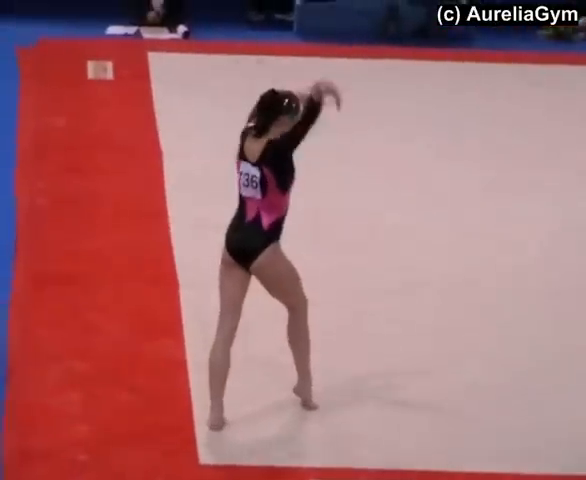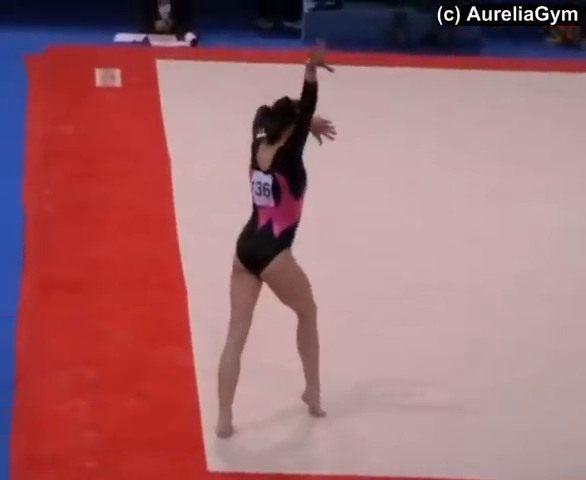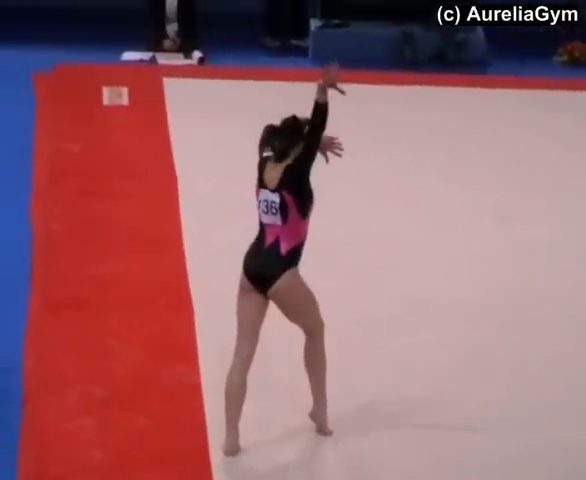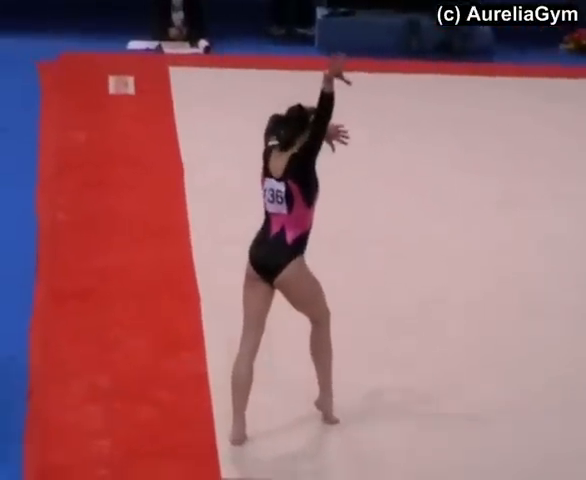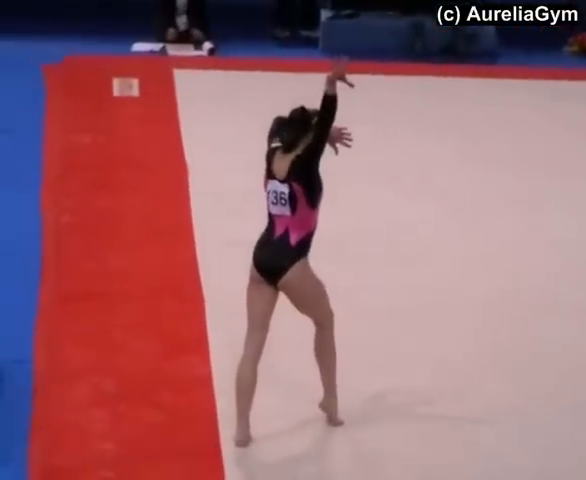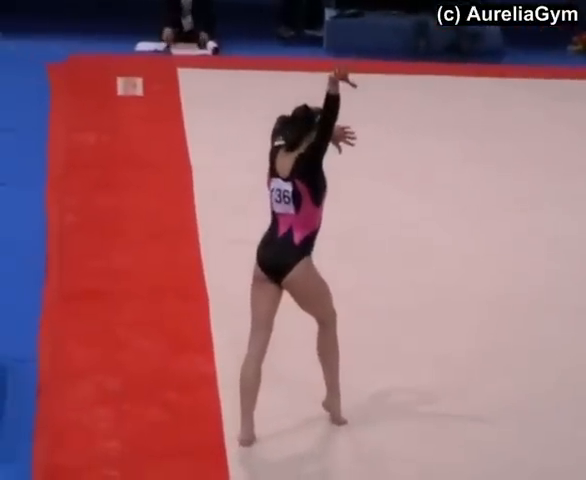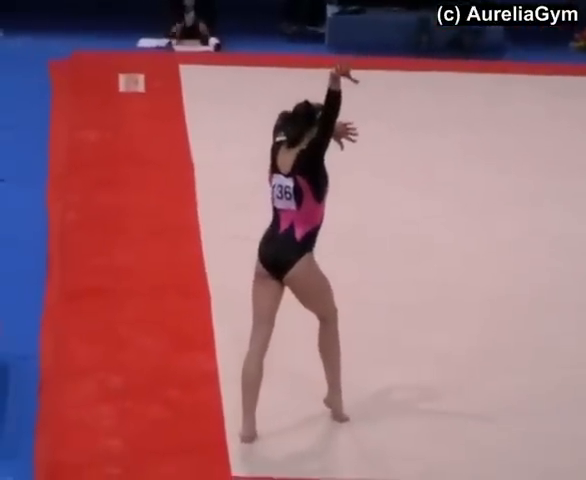
dt=0.3s
person 1, frame 1
left shoulder: (247, 138)
right shoulder: (277, 151)
left elbow: (266, 114)
right elbow: (301, 127)
left wrist: (306, 100)
right wrist: (316, 98)
left hip: (234, 241)
right hip: (262, 247)
left knee: (225, 329)
right knee: (298, 308)
left ankle: (216, 413)
right ankle: (304, 388)
person 1, frame 2
left shoulder: (258, 148)
right shoulder: (288, 156)
left elbow: (265, 114)
right elbow: (303, 118)
left wrist: (308, 122)
right wrist: (311, 72)
left hip: (245, 249)
right hip: (273, 254)
left knee: (235, 335)
right knee: (307, 313)
left ankle: (224, 418)
right ankle: (313, 393)
person 1, frame 3
left shoulder: (265, 166)
right shoulder: (296, 174)
left elbow: (272, 133)
right elbow: (314, 137)
left wrist: (315, 140)
right wrist: (323, 92)
left hip: (252, 266)
right hip: (280, 272)
left knee: (242, 353)
right knee: (315, 331)
left ankle: (231, 437)
right ankle: (320, 411)
person 1, frame 4
left shoulder: (270, 155)
right shoulder: (301, 163)
left elbow: (279, 123)
right elbow: (320, 125)
left wrist: (321, 129)
right wrist: (329, 81)
left hip: (258, 255)
right hip: (286, 261)
left knee: (249, 342)
right knee: (321, 319)
left ankle: (238, 426)
right ankle: (326, 400)
person 1, frame 5
left shoulder: (273, 158)
right shoulder: (304, 165)
left elbow: (289, 127)
right elbow: (323, 129)
left wrist: (324, 134)
right wrist: (332, 85)
left hip: (262, 258)
right hip: (289, 263)
left knee: (253, 345)
right knee: (324, 322)
left ankle: (242, 428)
right ankle: (330, 402)
person 1, frame 6
left shoulder: (276, 156)
right shoulder: (308, 163)
left elbow: (286, 127)
right elbow: (325, 129)
left wrist: (329, 132)
right wrist: (334, 87)
left hip: (266, 256)
right hip: (293, 261)
left knee: (256, 343)
right knee: (327, 320)
left ankle: (246, 427)
right ankle: (333, 401)
person 1, frame 7
left shoulder: (278, 151)
right shoulder: (310, 159)
left elbow: (292, 123)
right elbow: (325, 124)
left wrist: (330, 130)
right wrist: (335, 83)
left hip: (267, 252)
right hip: (295, 257)
left knee: (258, 339)
right knee: (329, 317)
left ankle: (248, 424)
right ankle: (335, 397)
